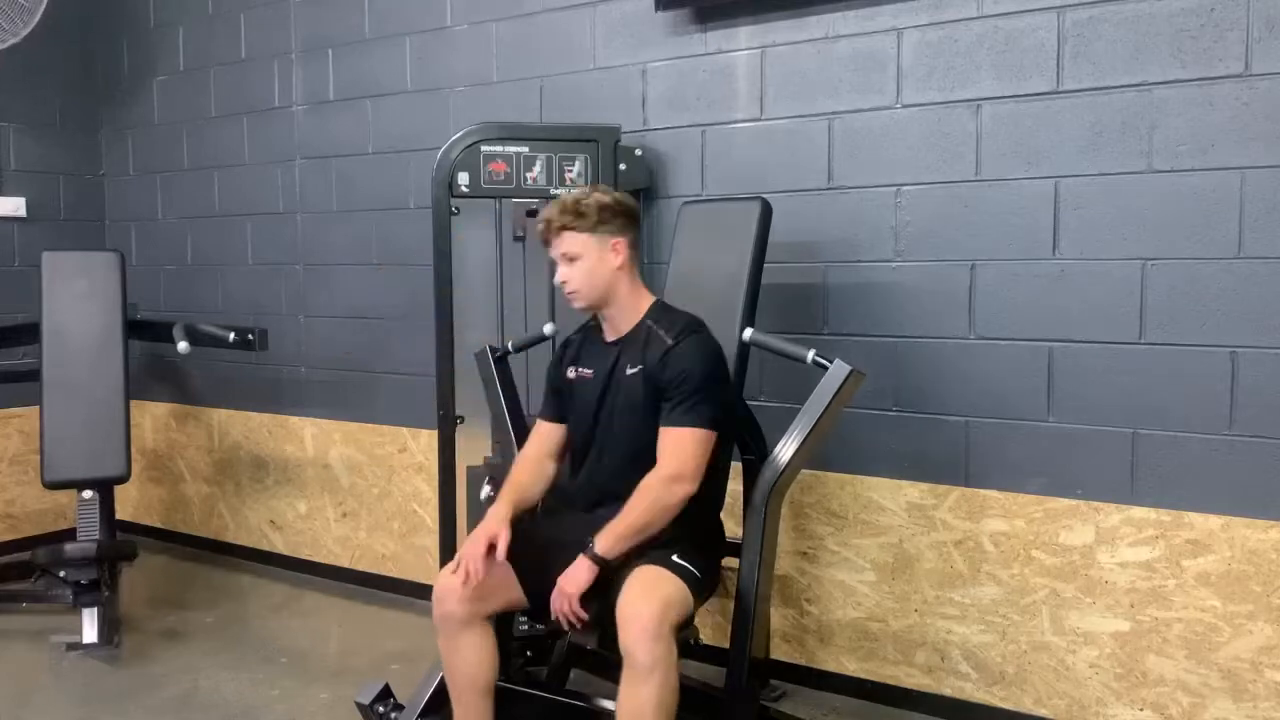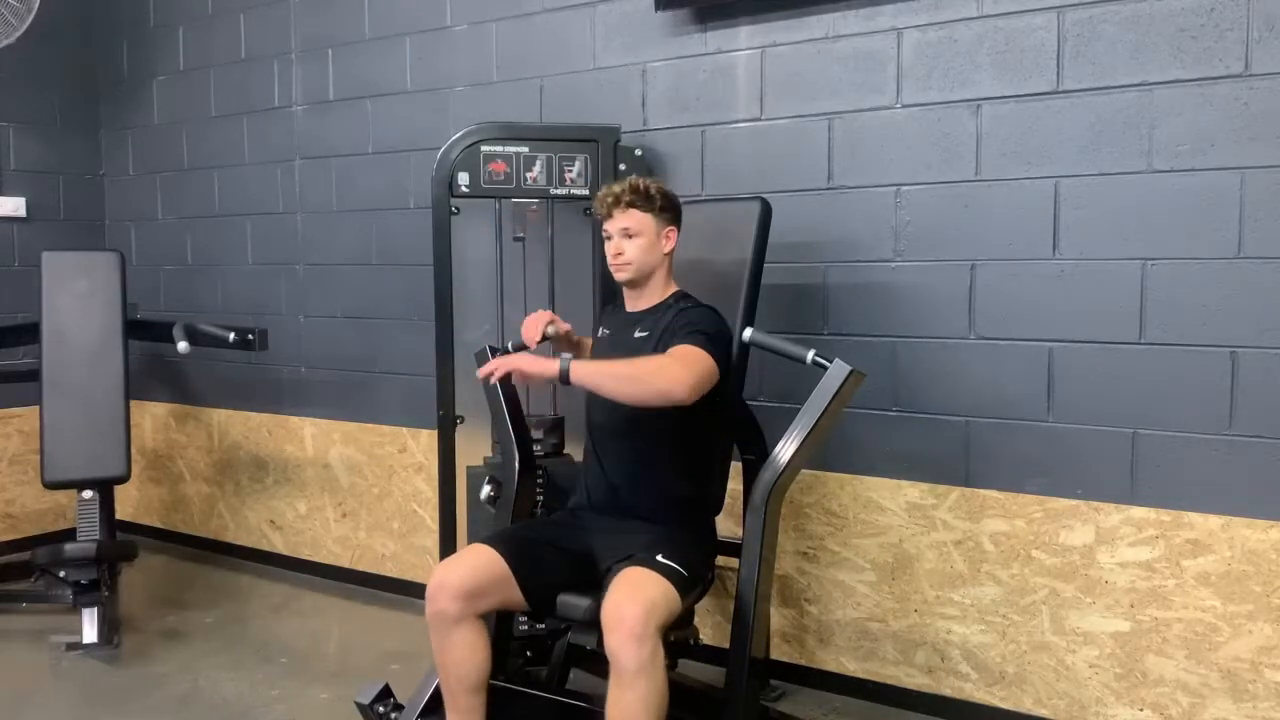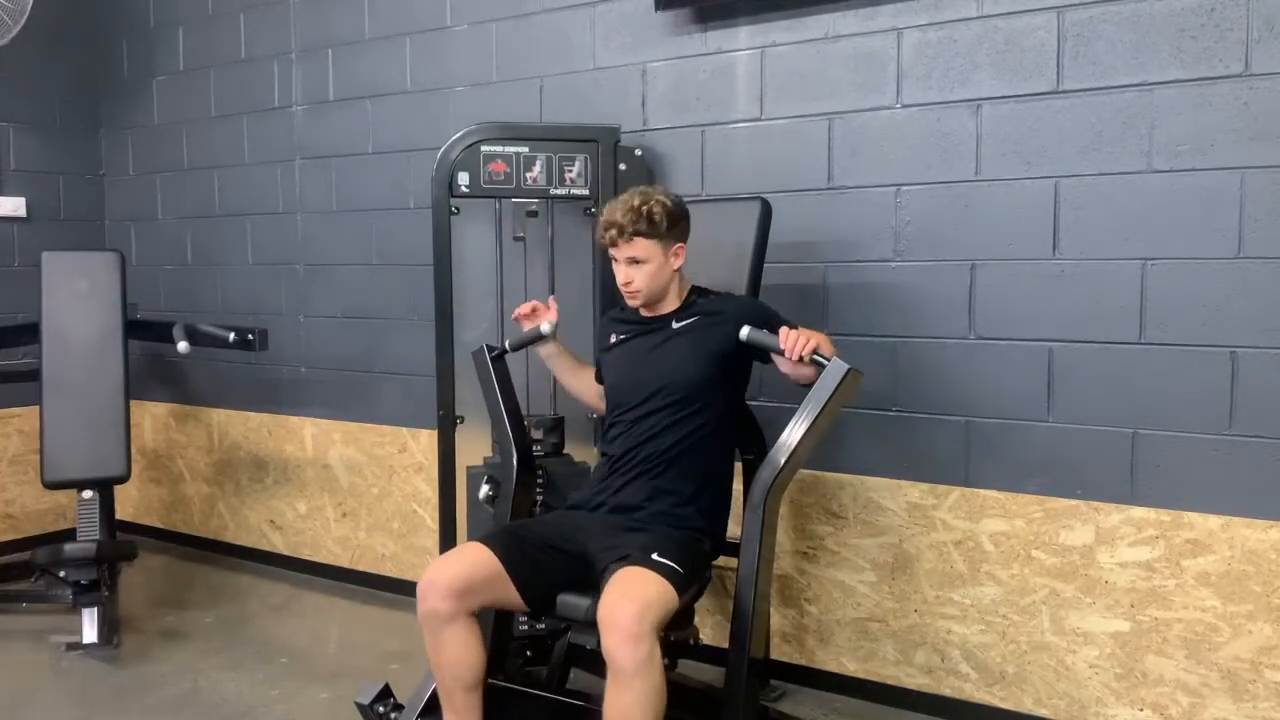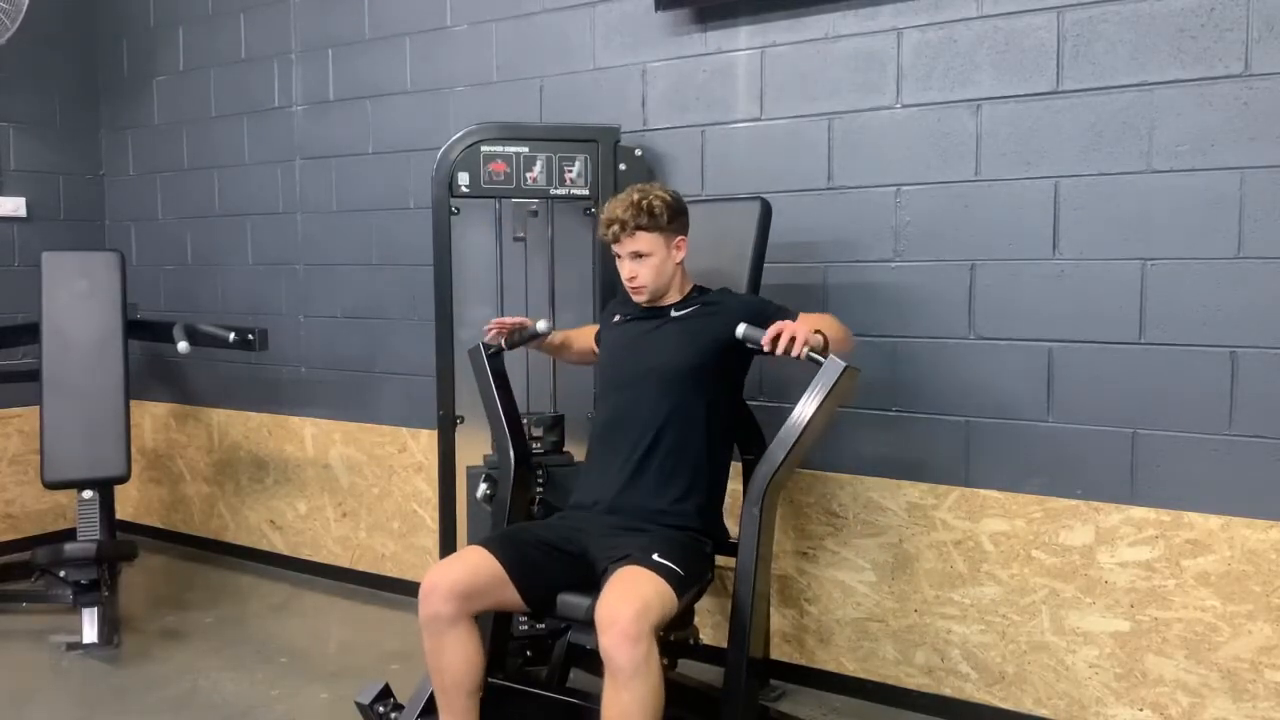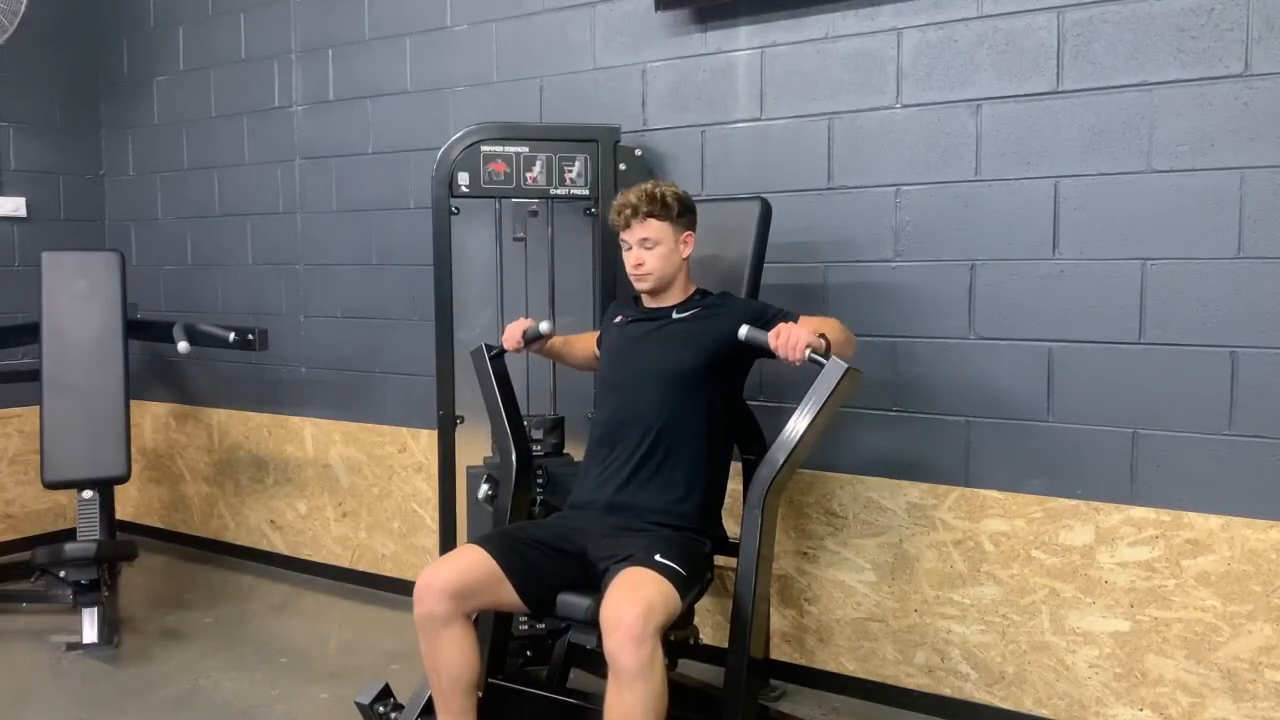
dt=1s
person 1, frame 1
left shoulder: (684, 347)
right shoulder: (575, 349)
left elbow: (676, 478)
right elbow: (544, 450)
left wrist: (591, 560)
right wrist: (496, 517)
left hip: (669, 534)
right hip: (579, 520)
left knee: (642, 620)
right knee: (455, 591)
person 1, frame 2
left shoulder: (695, 319)
right shoulder: (614, 321)
left elbow: (677, 383)
left wrist: (556, 367)
right wrist: (560, 341)
left hip: (665, 531)
right hip: (586, 519)
left knee: (628, 621)
right knee: (449, 589)
person 1, frame 3
left shoulder: (728, 318)
right shoulder: (614, 325)
left elbow: (818, 362)
left wrist: (807, 351)
right wrist: (547, 345)
left hip: (669, 530)
right hip: (586, 517)
left knee: (625, 621)
right knee: (440, 586)
person 1, frame 4
left shoulder: (725, 314)
right shoulder: (620, 313)
left elbow: (838, 335)
left wrist: (809, 333)
right wrist: (537, 337)
left hip: (666, 532)
right hip: (582, 520)
left knee: (622, 621)
right knee: (442, 590)
person 1, frame 5
left shoulder: (724, 318)
right shoulder: (621, 314)
left elbow: (839, 341)
left wrist: (813, 338)
right wrist: (543, 342)
left hip: (665, 532)
right hip: (581, 519)
left knee: (627, 623)
right knee: (436, 590)
